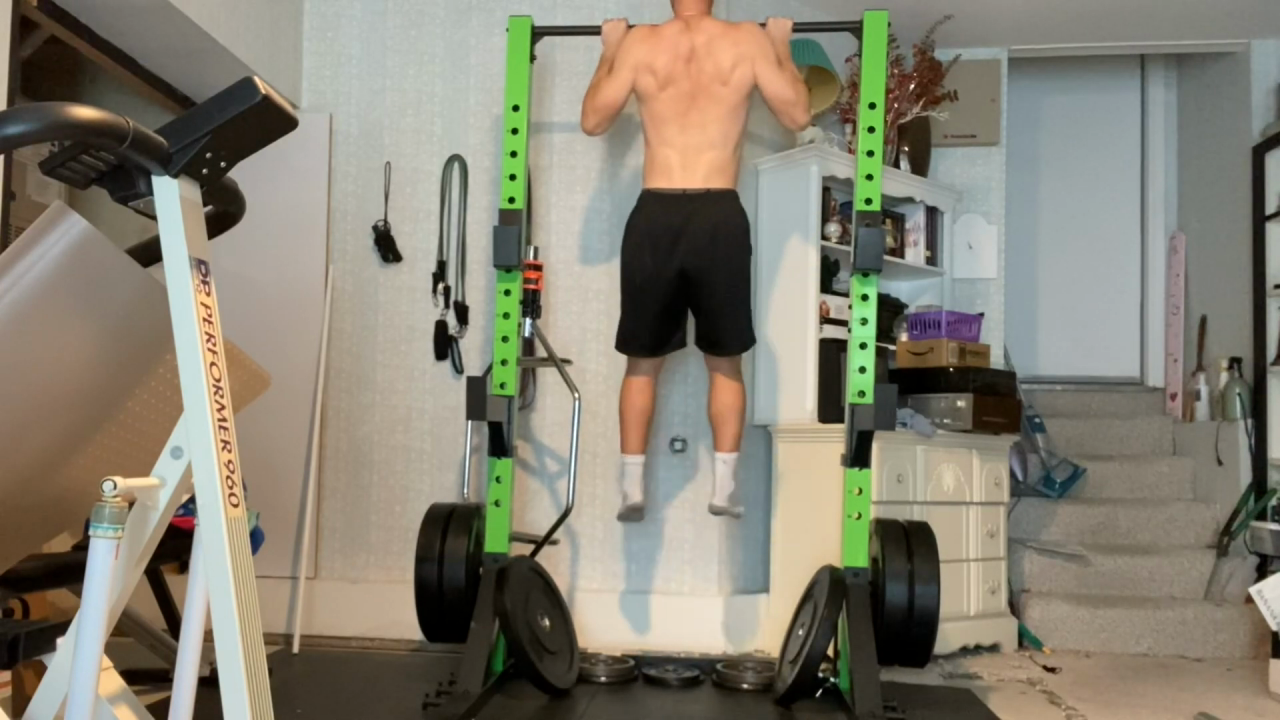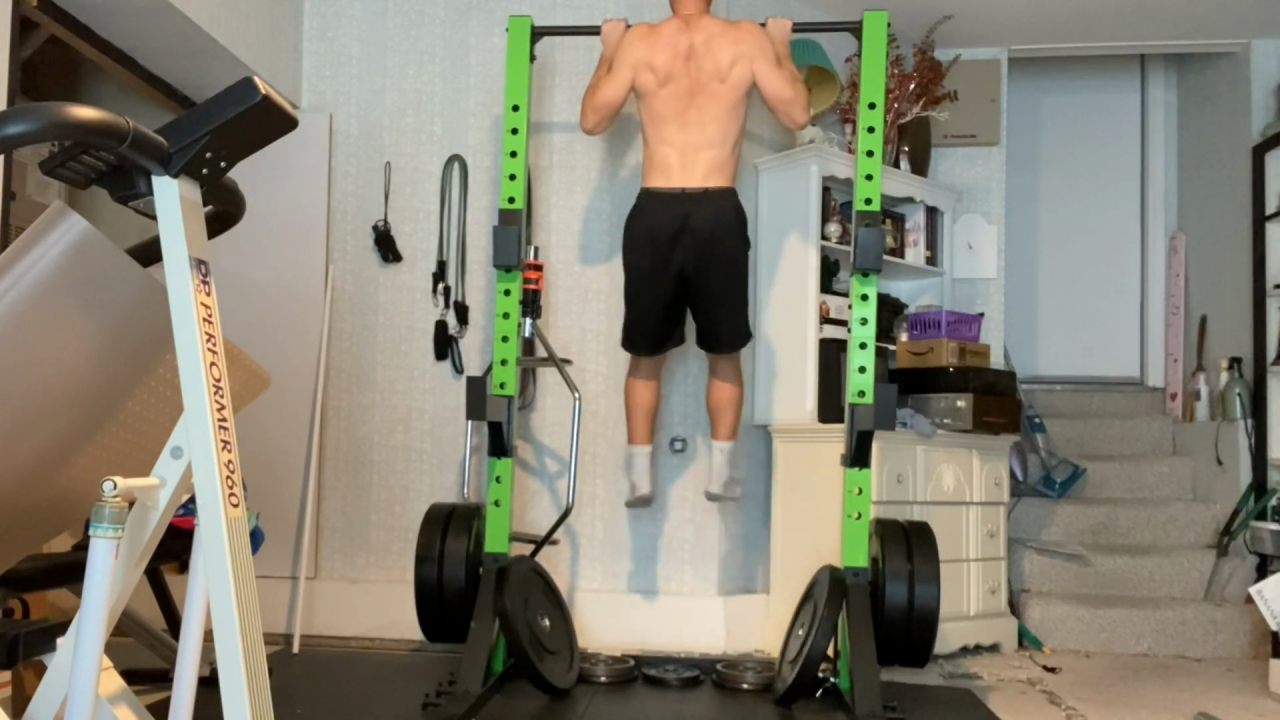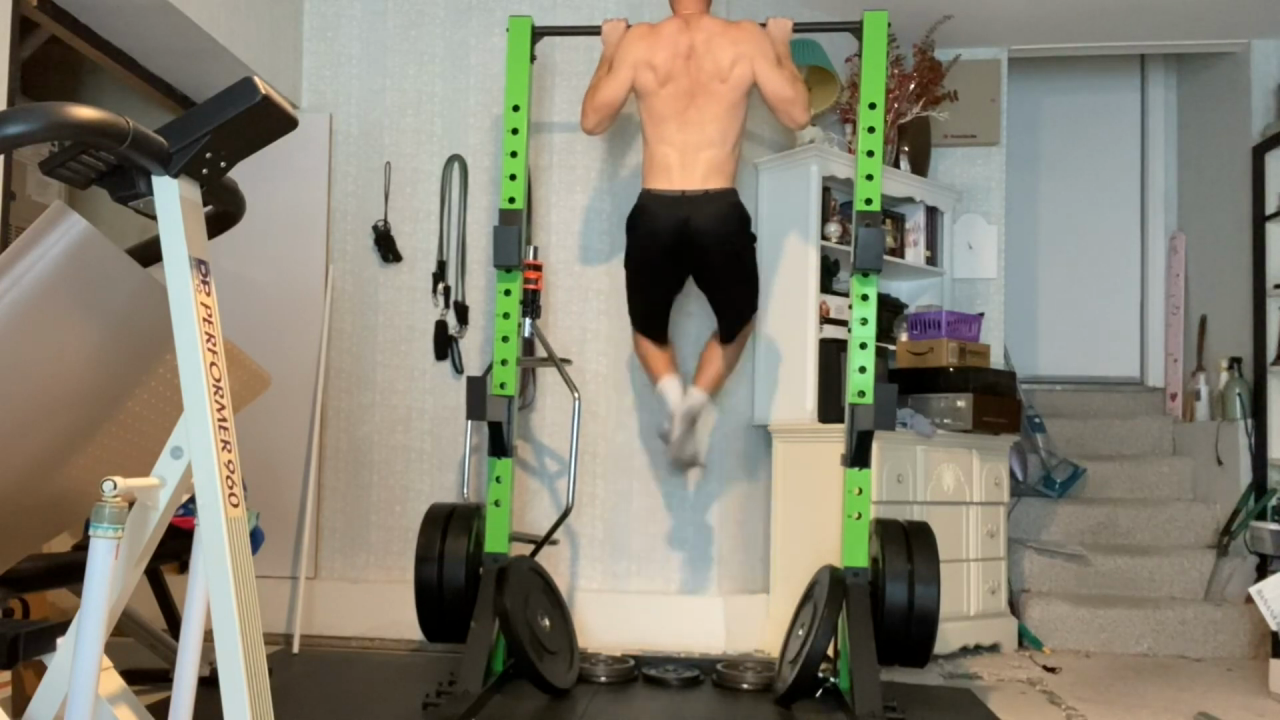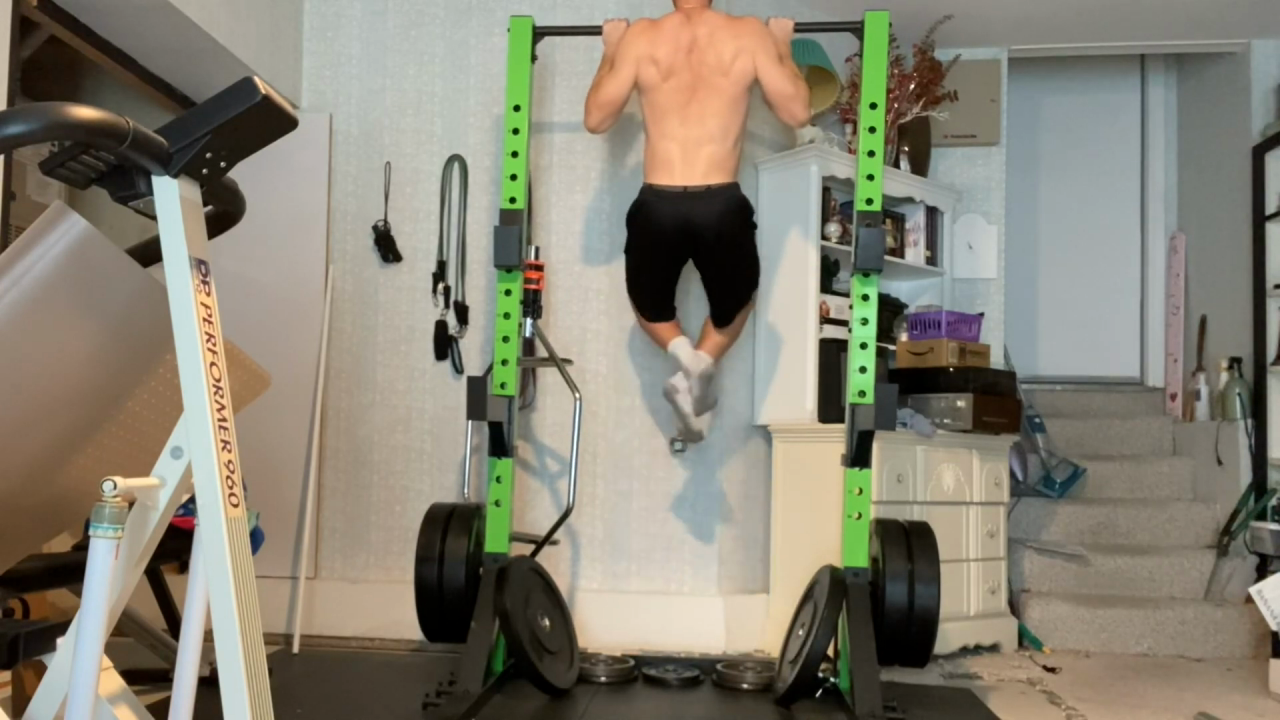
dt=0.2s
person 1, frame 1
left shoulder: (638, 42)
left elbow: (592, 121)
right elbow: (798, 115)
left wrist: (609, 51)
right wrist: (782, 48)
left hip: (655, 216)
right hip: (719, 216)
left knee: (643, 362)
right knee: (725, 362)
left ankle: (632, 488)
right ankle: (724, 486)
person 1, frame 2
left shoulder: (638, 41)
left elbow: (591, 120)
right elbow: (797, 114)
left wrist: (608, 51)
right wrist: (781, 47)
left hip: (654, 214)
right hip: (718, 214)
left knee: (644, 356)
right knee: (724, 353)
left ankle: (639, 474)
right ankle: (720, 471)
person 1, frame 3
left shoulder: (638, 40)
right shoulder: (747, 38)
left elbow: (592, 121)
right elbow: (797, 115)
left wrist: (609, 51)
right wrist: (781, 48)
left hip: (656, 212)
right hip: (719, 212)
left knee: (648, 328)
right knee: (736, 323)
left ankle: (673, 395)
right ankle: (693, 400)
person 1, frame 4
left shoulder: (640, 36)
left elbow: (596, 119)
right elbow: (797, 113)
left wrist: (610, 51)
right wrist: (782, 47)
left hip: (657, 206)
right hip: (721, 206)
left knee: (648, 305)
right knee: (735, 303)
left ankle: (687, 357)
right ankle: (700, 365)
